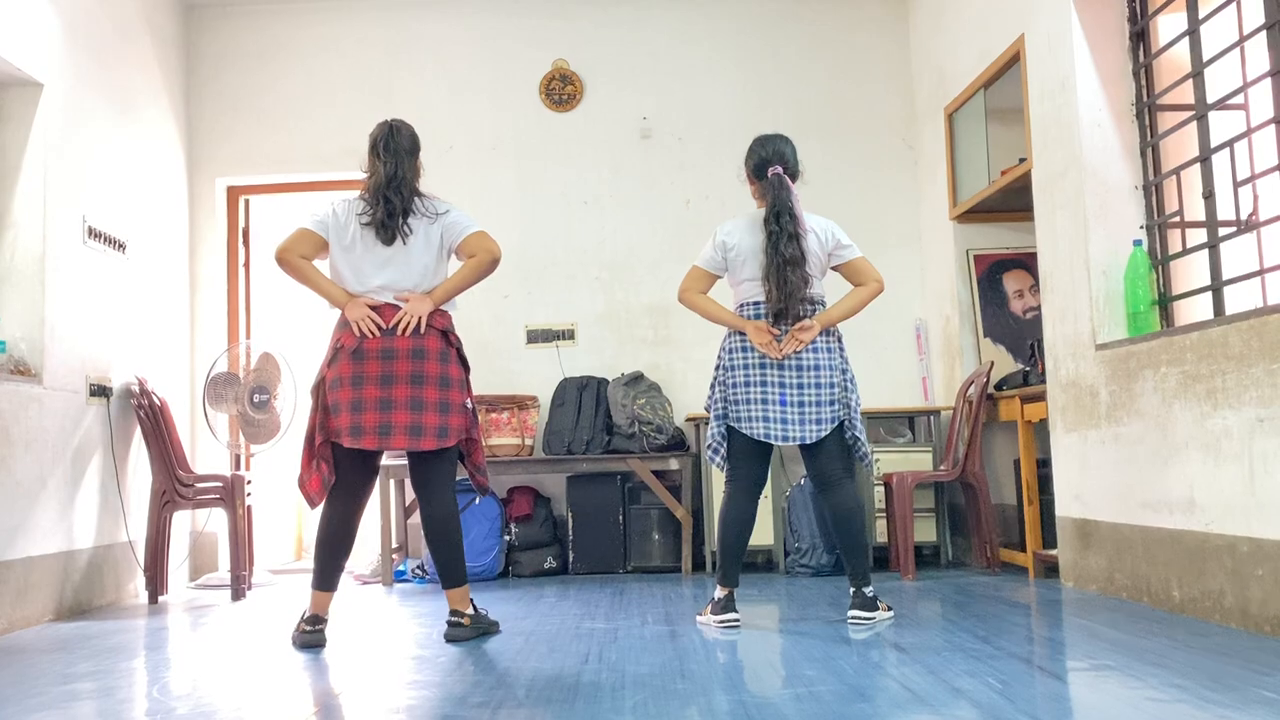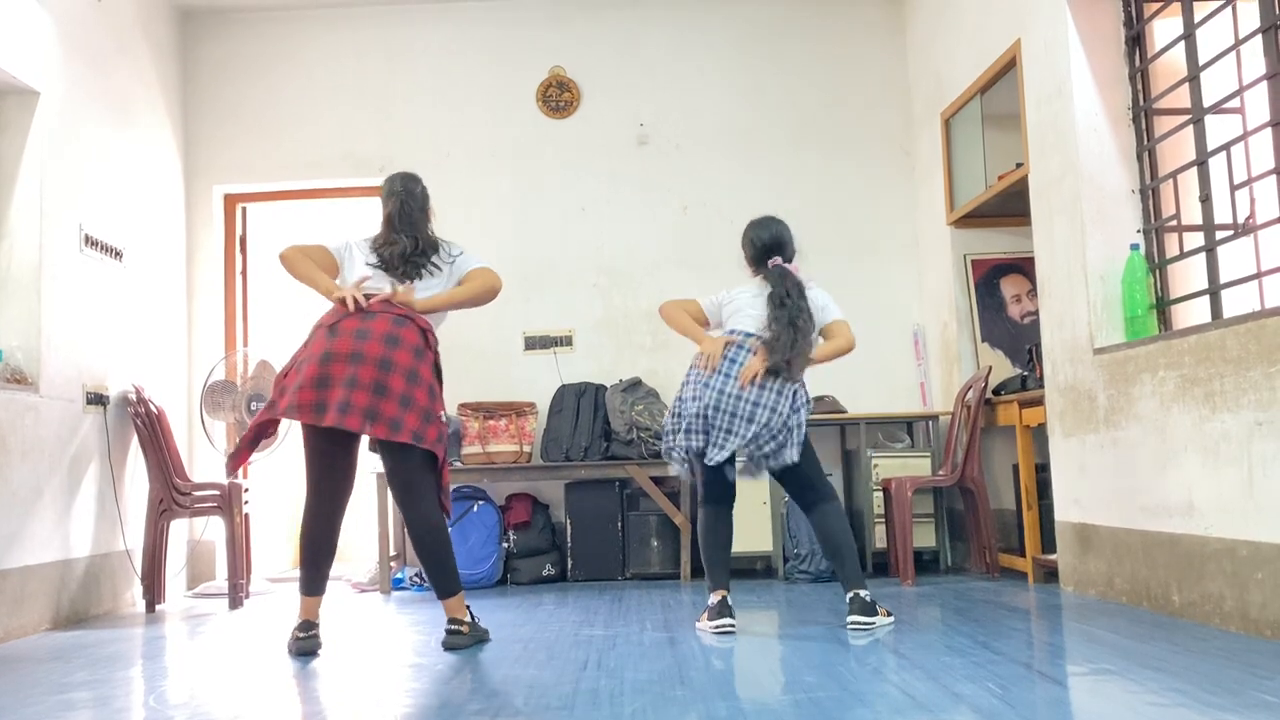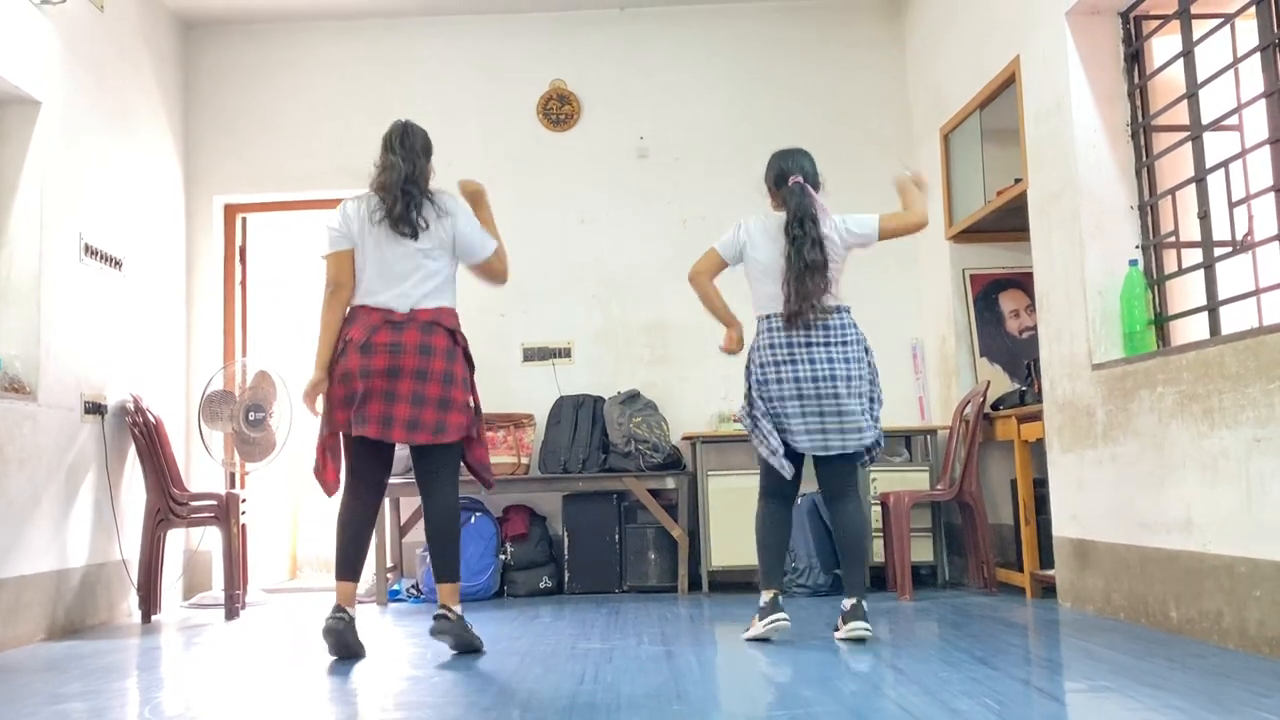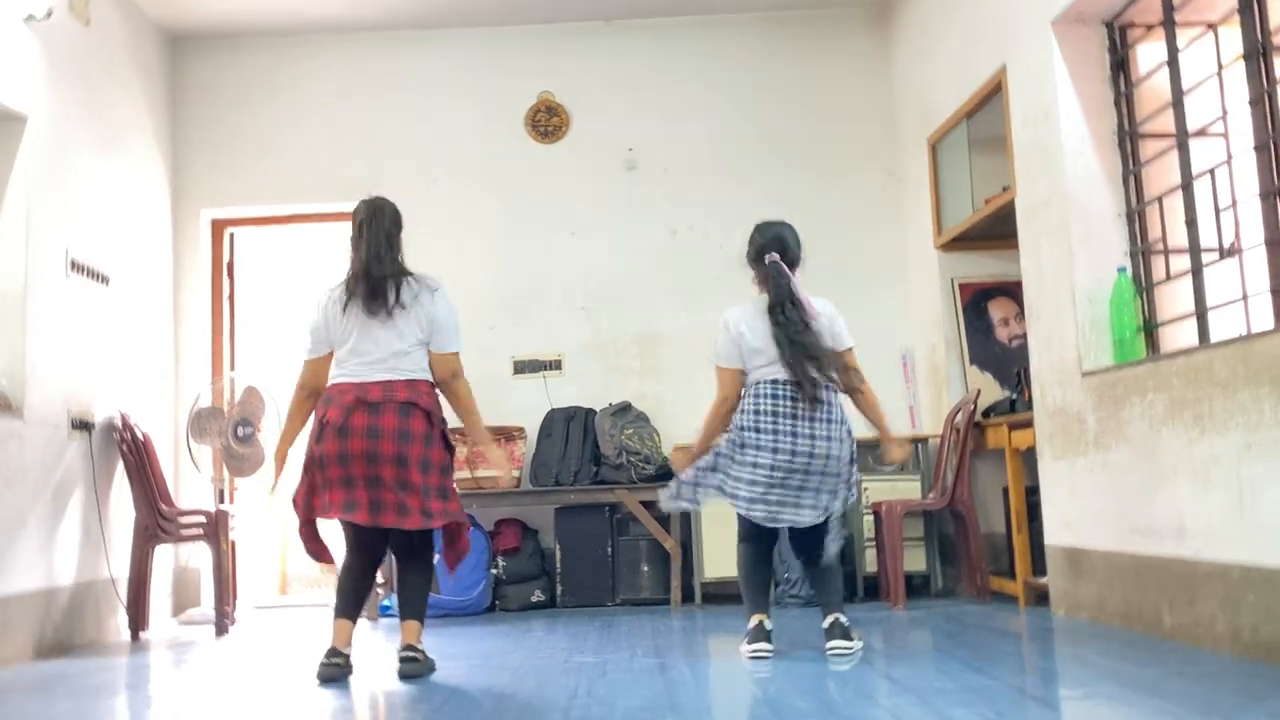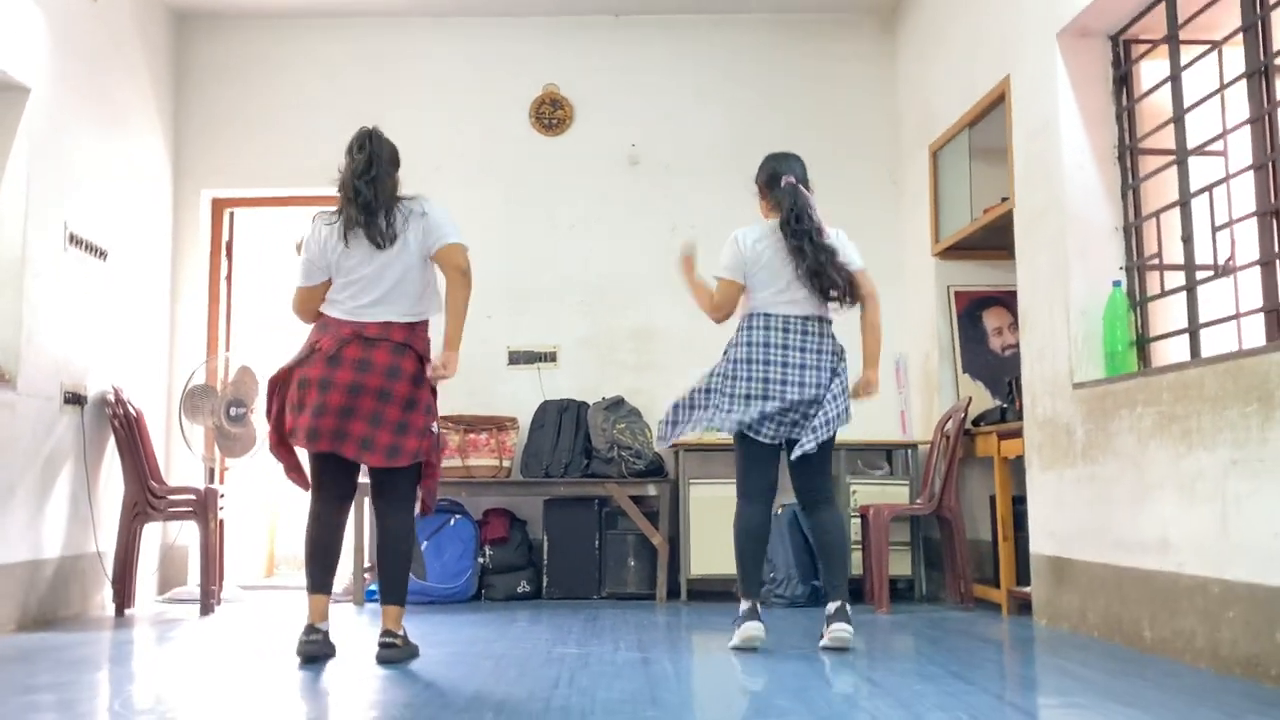
dt=1s
person 1, frame 1
left shoulder: (341, 215)
right shoulder: (440, 215)
left elbow: (287, 254)
right elbow: (488, 253)
left wrist: (343, 300)
right wrist: (433, 299)
left hip: (359, 355)
right hip: (425, 354)
left knee: (345, 490)
right knee: (436, 489)
left ankle: (315, 616)
right ankle: (461, 611)
person 1, frame 2
left shoulder: (356, 250)
right shoulder: (449, 258)
left elbow: (291, 255)
right elbow: (490, 283)
left wrist: (334, 290)
right wrist: (422, 303)
left hip: (335, 347)
right hip: (401, 352)
left knee: (325, 496)
right knee: (418, 496)
left ankle: (306, 624)
right ankle: (458, 618)
person 1, frame 3
left shoulder: (350, 214)
right shoulder: (449, 212)
left elbow: (337, 291)
right elbow: (498, 272)
left wrist: (320, 367)
right wrist: (481, 205)
left hip: (365, 348)
right hip: (431, 349)
left knee: (363, 487)
right knee: (439, 484)
left ankle: (342, 611)
right ankle: (448, 608)
person 1, frame 4
left shoulder: (335, 300)
right shoulder: (427, 294)
left elbow: (312, 381)
right elbow: (447, 374)
left wrist: (283, 445)
right wrist: (483, 437)
left hip: (344, 423)
right hip: (407, 422)
left knee: (363, 549)
right knee: (415, 546)
left ankle: (337, 649)
right ankle: (410, 646)
person 1, frame 5
left shoulder: (327, 228)
right shoulder: (425, 214)
left elbow: (307, 306)
right elbow: (458, 268)
right wrist: (451, 346)
left hip: (335, 360)
right hip: (400, 362)
left knee: (329, 498)
right knee: (395, 504)
left ankle: (316, 627)
right ankle: (391, 632)
person 2, frame 1
left shoulder: (731, 233)
right shoulder: (822, 230)
left elbow: (689, 293)
right elbow: (872, 283)
left wrist: (746, 326)
right wrist: (818, 324)
left hip: (750, 362)
right hip: (815, 360)
left knee: (743, 484)
right knee: (836, 479)
left ankle: (724, 596)
right ankle: (863, 593)
person 2, frame 2
left shoulder: (732, 296)
right shoulder: (812, 296)
left elbow: (669, 309)
right elbow: (844, 340)
left wrist: (705, 338)
right wrist: (784, 358)
left hip: (714, 388)
right hip: (771, 397)
left knee: (715, 501)
right knee: (819, 498)
left ankle: (719, 603)
right ankle: (859, 599)
person 2, frame 3
left shoulder: (750, 230)
right shoulder: (840, 228)
left elbow: (699, 275)
right elbow: (915, 219)
left wrist: (731, 327)
right wrist: (911, 190)
left hip: (777, 360)
right hip: (839, 358)
left knee: (776, 491)
right knee: (843, 491)
left ankle: (770, 600)
right ankle: (854, 605)
person 2, frame 4
left shoulder: (735, 320)
right shoulder: (823, 311)
left elbow: (727, 398)
right elbow: (855, 383)
left wrist: (696, 450)
right wrist: (888, 435)
left hip: (760, 433)
right hip: (819, 434)
left knee: (756, 537)
right knee: (814, 537)
left ankle: (758, 625)
right ankle: (835, 621)
person 2, frame 5
left shoulder: (744, 239)
right shoulder: (832, 238)
left elbow: (721, 310)
right elbow: (868, 299)
left wrist: (690, 273)
right wrist: (870, 366)
left hip: (754, 364)
right hip: (817, 371)
left knee: (755, 493)
right knee: (819, 496)
left ankle: (750, 607)
right ankle: (837, 608)
